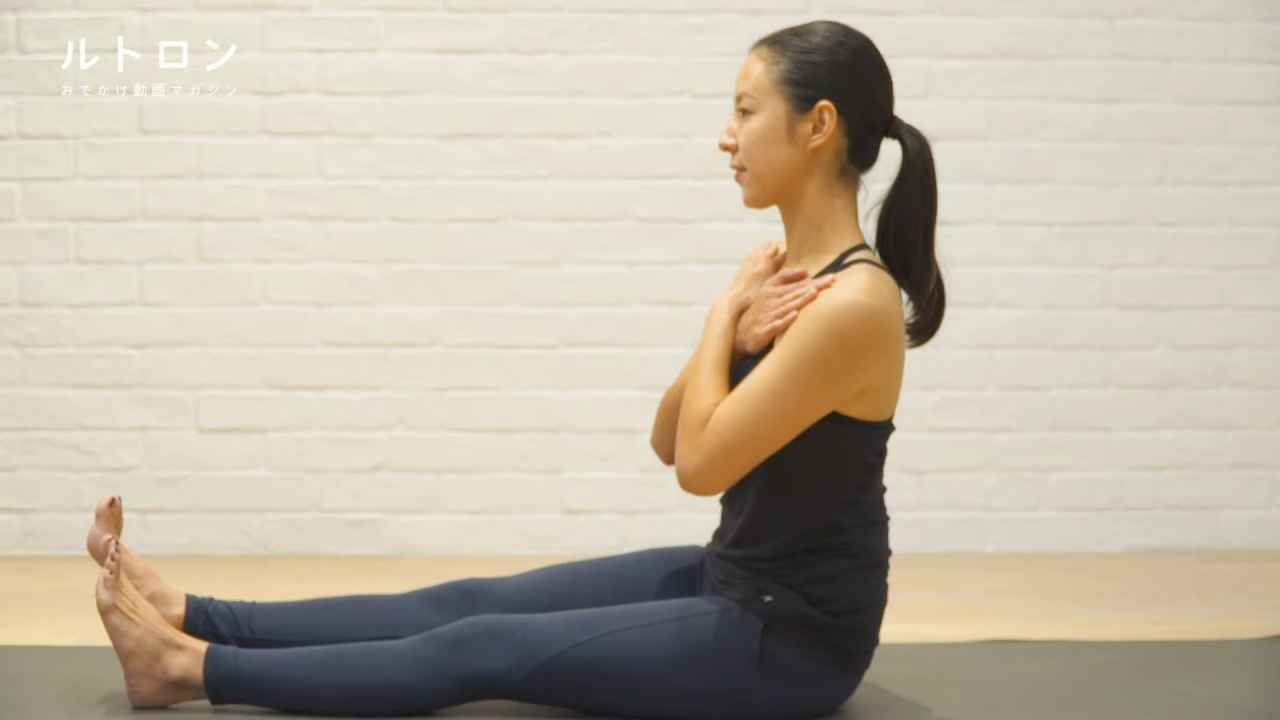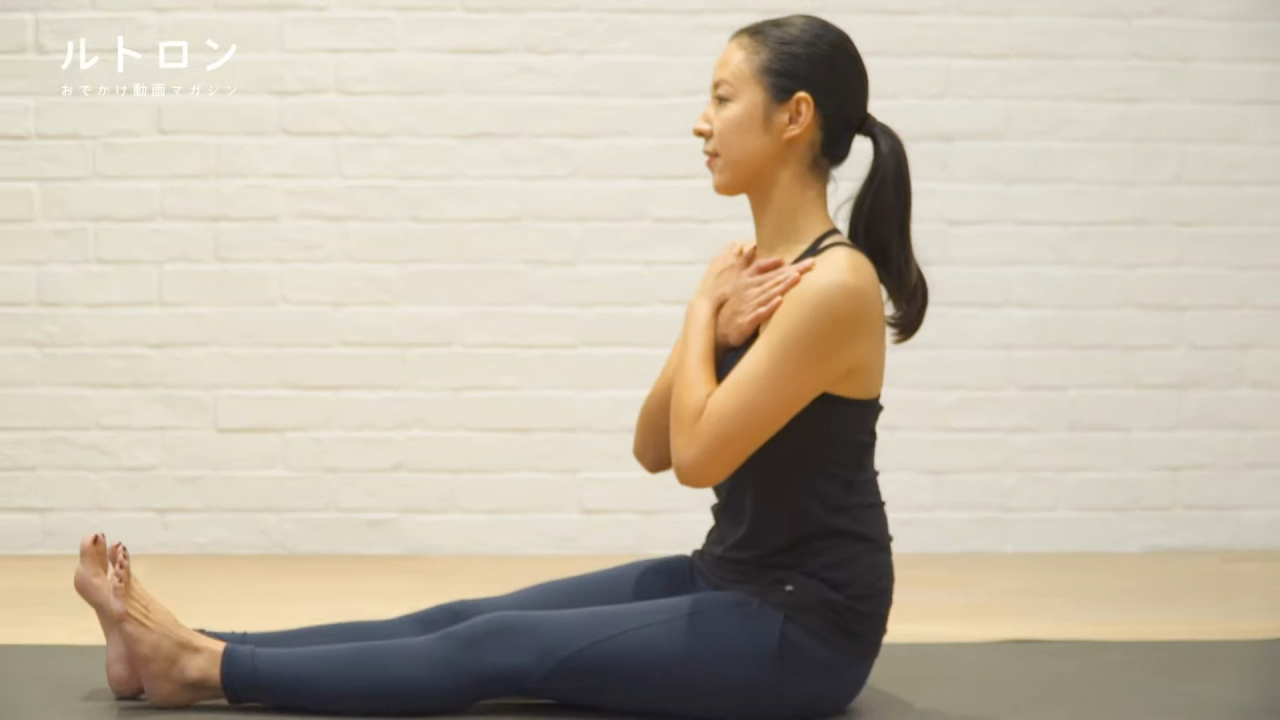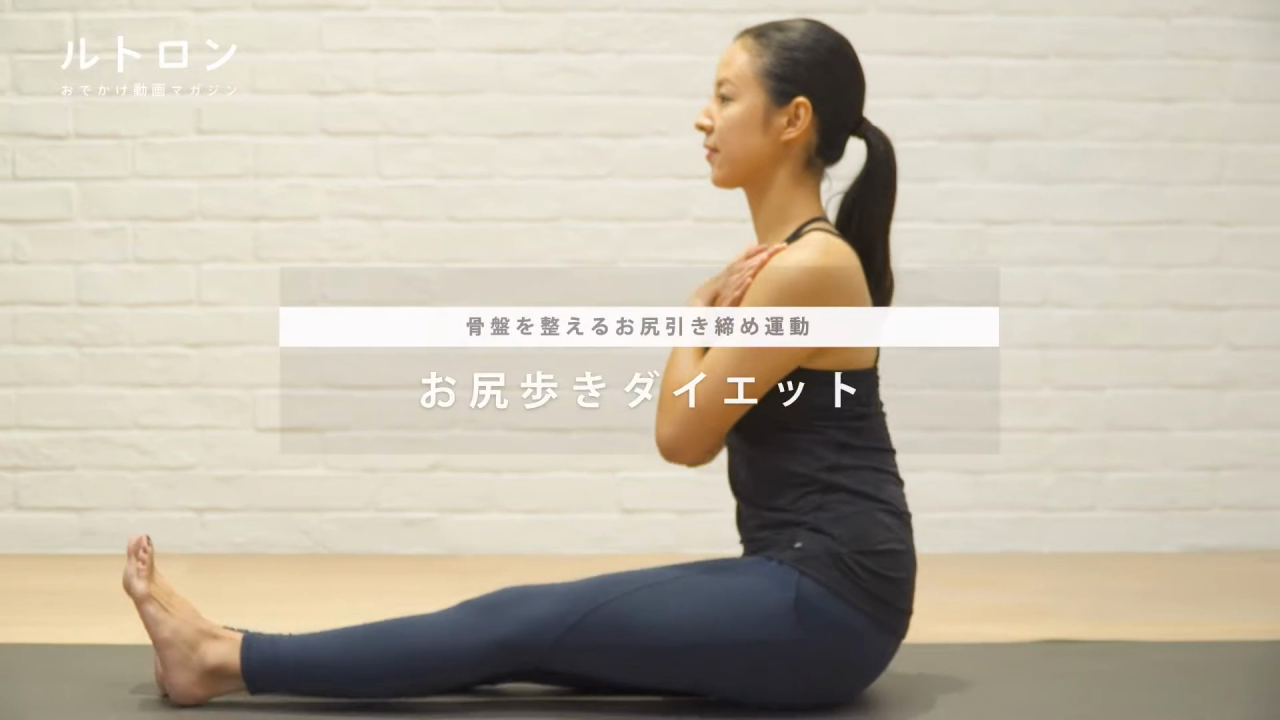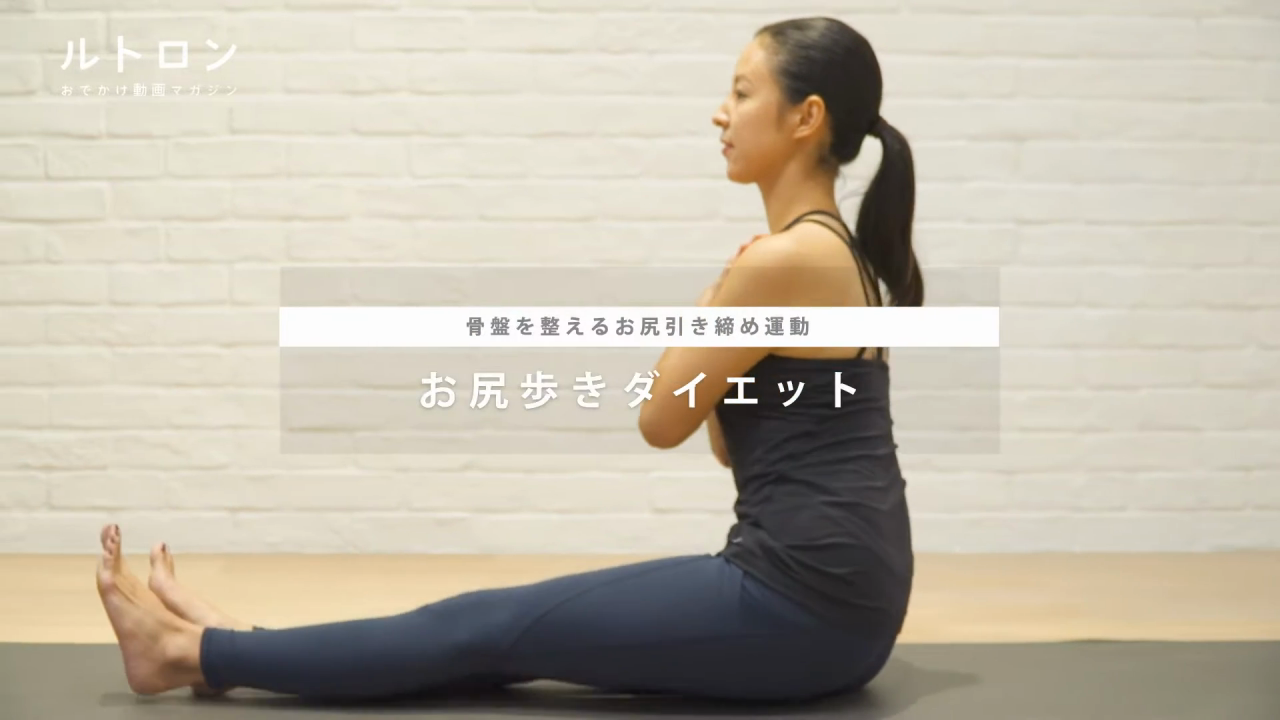
dt=0.4s
person 1, frame 1
left shoulder: (854, 305)
right shoulder: (780, 271)
left elbow: (701, 464)
right elbow: (668, 442)
left wrist: (722, 321)
right wrist: (735, 334)
left hip: (795, 638)
right hip: (734, 584)
left knee: (484, 649)
right knee: (470, 605)
right ankle: (191, 616)
person 1, frame 2
left shoulder: (836, 285)
right shoulder: (747, 268)
left elbow: (699, 456)
right elbow: (652, 451)
left wrist: (700, 315)
right wrist: (714, 327)
left hip: (805, 631)
right hip: (730, 586)
right knee: (469, 623)
right ankle: (199, 647)
person 1, frame 3
left shoulder: (810, 267)
right shoulder: (777, 261)
left elbow: (680, 435)
right elbow: (701, 438)
left wrist: (698, 316)
right wrist: (712, 317)
left hip: (828, 607)
right hip: (805, 599)
left knee: (519, 622)
right knee: (520, 632)
person 1, frame 4
left shoulder: (787, 257)
right shoulder: (832, 251)
left elbow: (662, 419)
right elbow: (732, 442)
left wrist: (707, 313)
right wrist: (723, 322)
left hip: (800, 600)
right hip: (834, 605)
left knee: (488, 624)
right knee: (518, 627)
